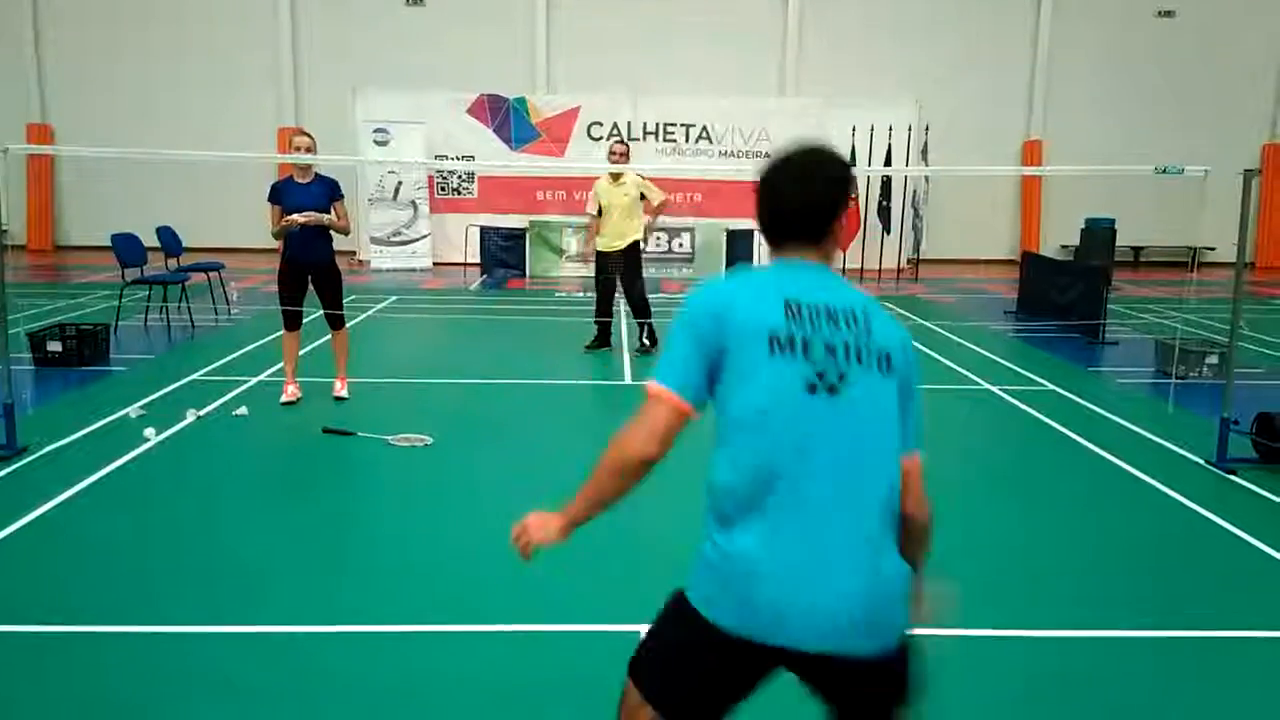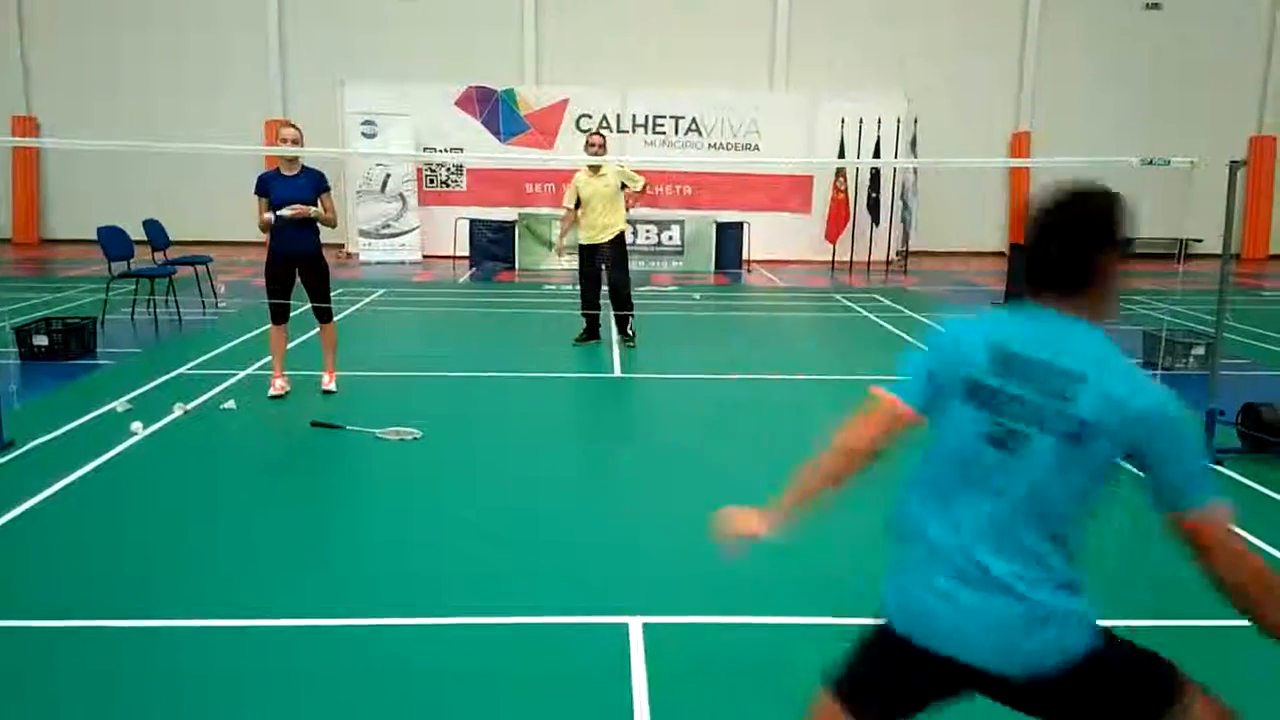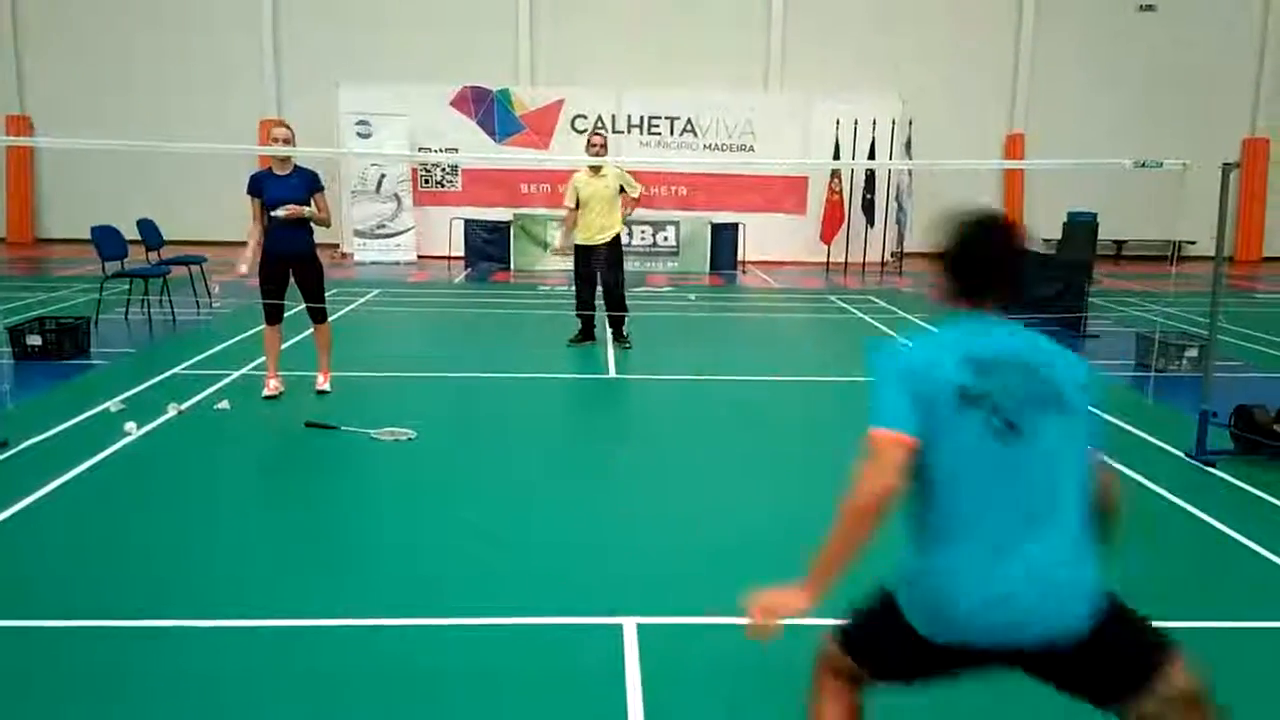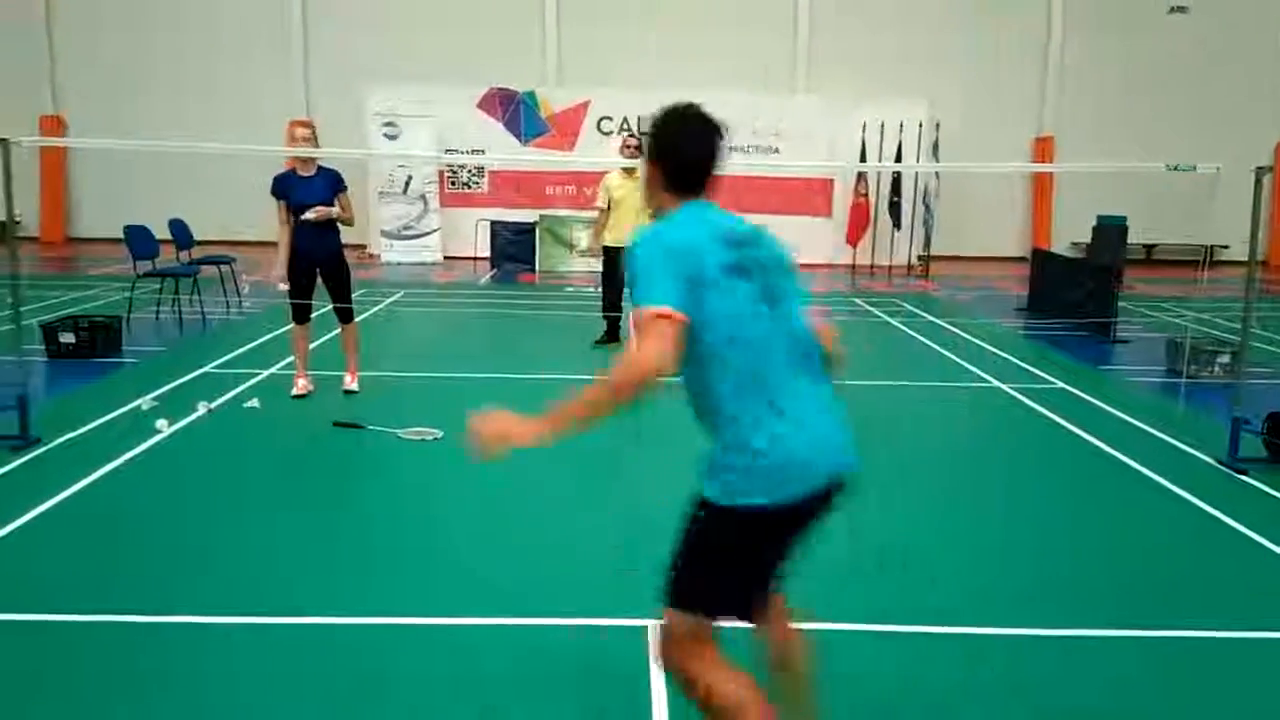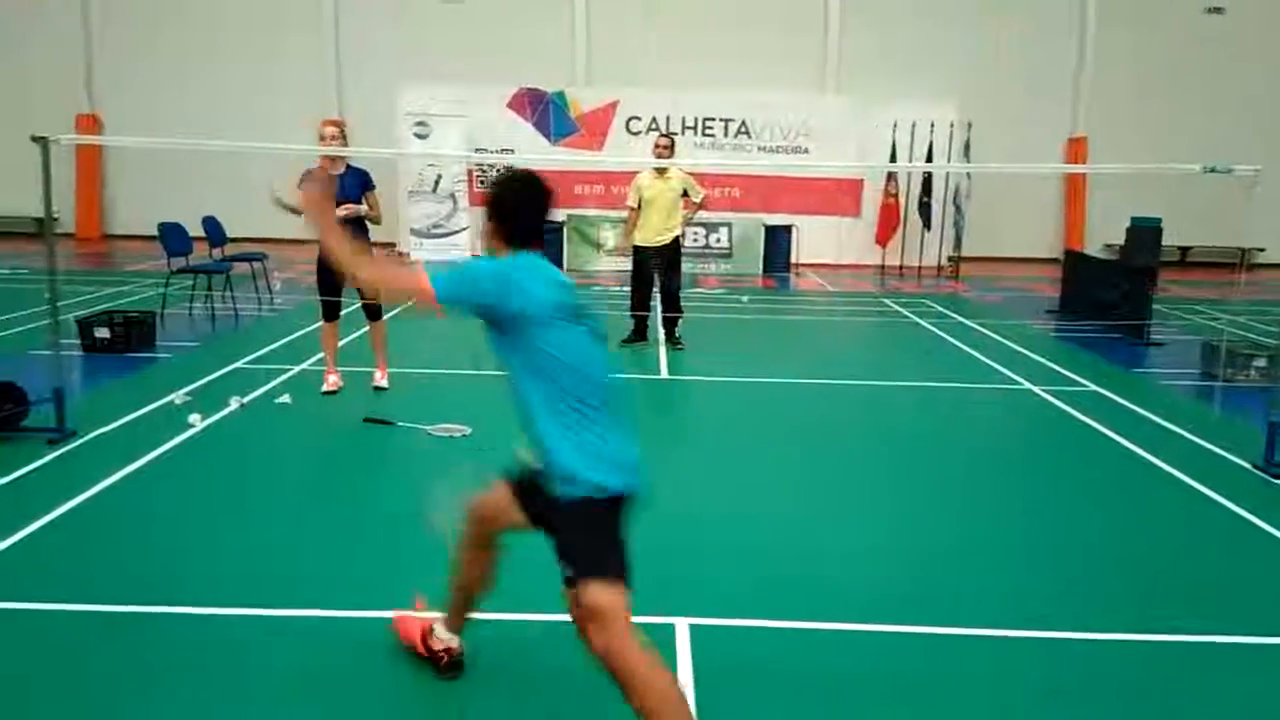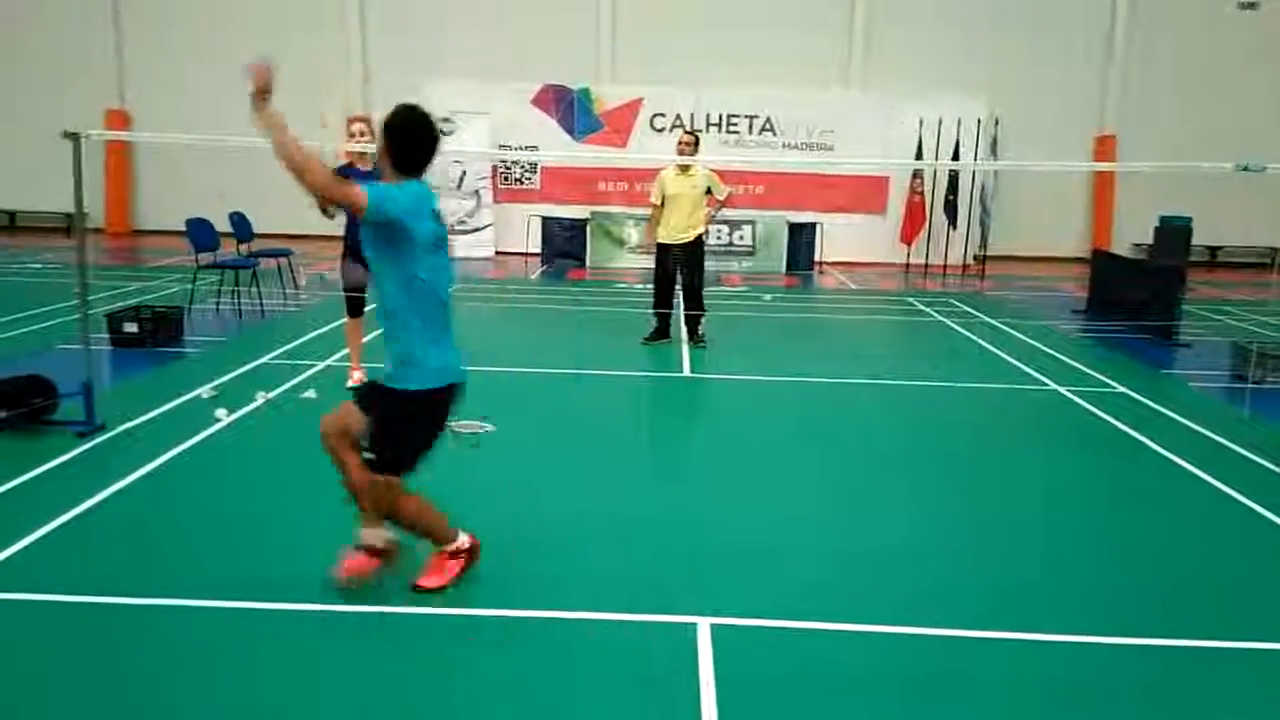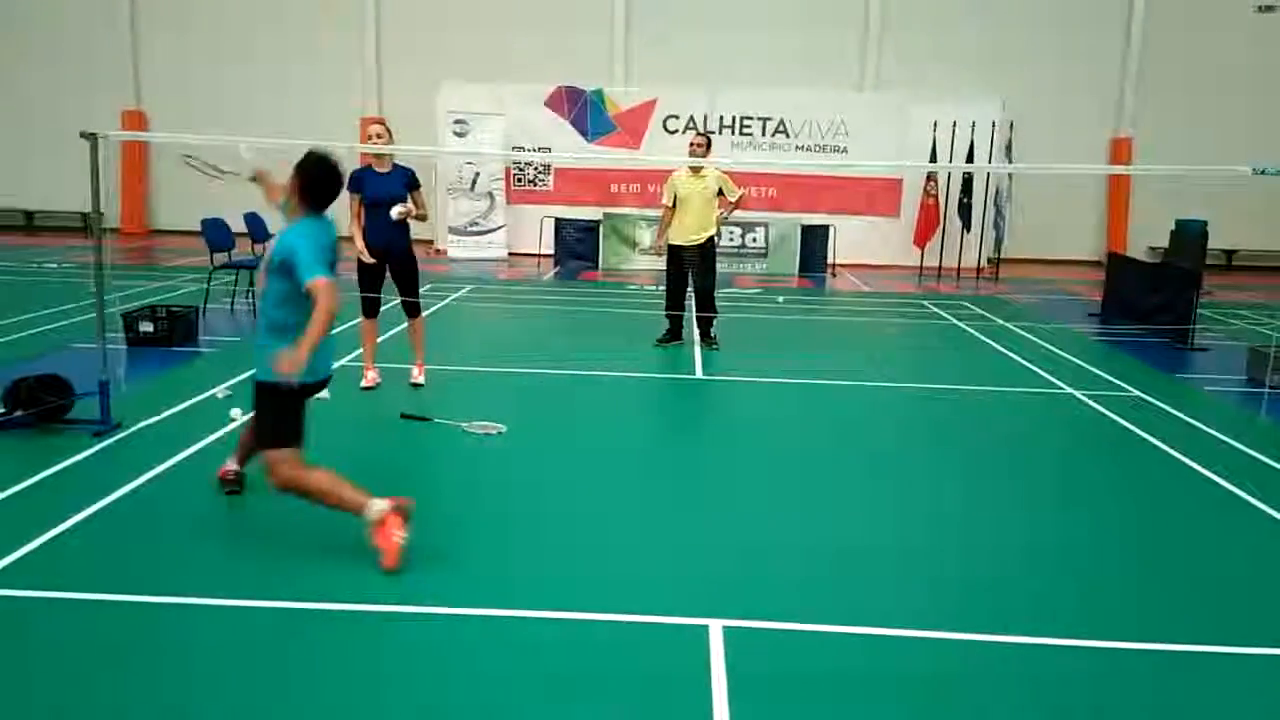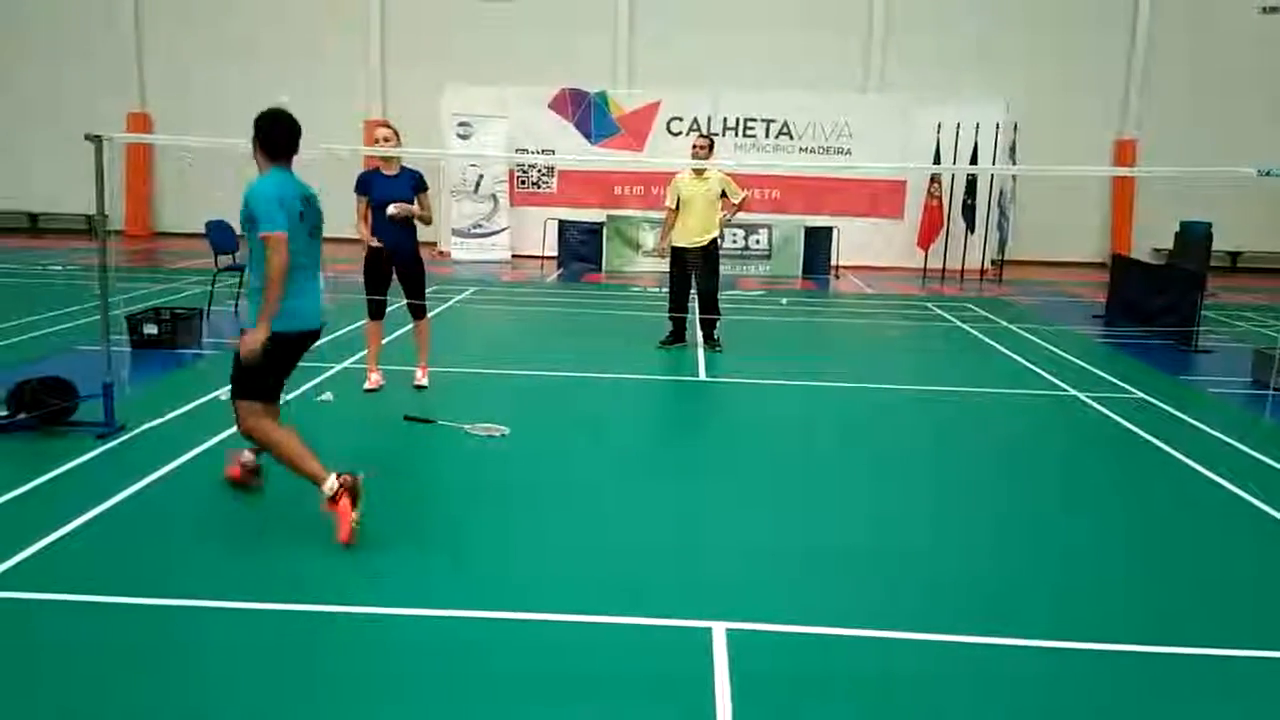
dt=0.3s
person 1, frame 1
left shoulder: (717, 305)
right shoulder: (891, 334)
left elbow: (644, 445)
right elbow: (913, 507)
left wrist: (564, 520)
right wrist: (905, 589)
left hip: (739, 599)
right hip: (867, 611)
person 1, frame 2
left shoulder: (960, 339)
right shoulder: (1144, 403)
left elbow: (862, 440)
right elbow: (1222, 553)
left wrist: (773, 515)
left hip: (923, 616)
right hip: (1038, 639)
person 1, frame 3
left shoulder: (908, 361)
right shoulder: (1070, 370)
left elbow: (878, 486)
right elbow: (1104, 497)
left wrist: (807, 587)
left hip: (947, 604)
right hip: (1064, 605)
left knee: (835, 670)
person 1, frame 4
left shoulder: (662, 243)
right shoulder: (759, 240)
left elbow: (652, 359)
right elbow: (825, 344)
left wrist: (538, 428)
left hip: (761, 468)
right hip: (828, 451)
left knee: (686, 647)
right knee: (754, 593)
person 1, frame 5
left shoulder: (498, 278)
right shoulder: (550, 283)
left elbow: (389, 284)
left wrist: (325, 226)
left hip: (590, 477)
right hip: (579, 465)
left knee: (605, 627)
right knee: (482, 518)
right ankle: (446, 637)
person 1, frame 6
left shoulder: (397, 201)
right shoulder: (417, 199)
left elbow: (319, 181)
left wrist: (263, 108)
right wrist: (370, 273)
left hip: (423, 375)
right hip: (411, 370)
left knee: (380, 488)
right knee: (336, 428)
left ankle: (456, 545)
right ankle: (376, 541)
person 1, frame 7
left shoulder: (299, 238)
right shoulder: (318, 224)
left elbow: (327, 302)
right elbow: (292, 208)
left wrist: (302, 351)
right wrist: (267, 182)
left hip: (289, 369)
right hip: (293, 364)
left knee: (286, 470)
right knee: (262, 425)
left ankle: (379, 510)
right ankle: (238, 467)
person 1, frame 8
left shoulder: (262, 189)
right shoulder: (304, 192)
left elbow: (278, 257)
left wrist: (262, 325)
left hip: (280, 321)
right hip: (308, 316)
left knee: (254, 418)
right knee: (259, 396)
left ankle: (334, 486)
right ankle: (250, 462)
person 2, frame 1
left shoulder: (329, 185)
right shoulder: (279, 188)
left elbow: (346, 228)
right elbow: (275, 233)
left wrist: (323, 219)
right wrist: (286, 225)
left hip: (324, 263)
right hip: (292, 264)
left knee: (336, 321)
right knee: (291, 323)
left ankle: (341, 379)
right ankle: (290, 383)
person 2, frame 2
left shoulder: (316, 177)
right shoulder: (266, 180)
left elbow: (332, 220)
right elbow: (263, 226)
left wrist: (310, 211)
right wrist: (266, 220)
left hip: (311, 255)
right hip: (279, 257)
left knee: (324, 314)
right knee: (278, 317)
left ankle: (329, 373)
right ankle: (278, 377)
person 2, frame 3
left shoulder: (309, 177)
right shoulder: (258, 180)
left elbow: (326, 219)
right elbow: (258, 223)
left wrist: (305, 211)
right wrist: (249, 254)
left hip: (305, 255)
right hip: (273, 257)
left knee: (318, 314)
right knee: (272, 317)
left ankle: (323, 373)
right ankle: (272, 377)
person 2, frame 4
left shoulder: (332, 177)
right shoulder: (282, 181)
left elbow: (350, 219)
right elbow: (284, 226)
left wrist: (331, 212)
right wrist: (281, 264)
left hip: (332, 254)
right hip: (300, 257)
left knee: (345, 314)
right knee: (300, 317)
left ankle: (351, 373)
right ankle: (301, 376)
person 2, frame 5
left shoulder: (360, 175)
left elbow: (377, 217)
right elbow: (301, 207)
left wrist: (359, 211)
right wrist: (286, 204)
left hip: (360, 252)
right hip: (329, 253)
left knee: (373, 311)
right knee: (330, 314)
left ankle: (381, 369)
right ankle: (331, 373)
person 2, frame 6
right shoulder: (340, 173)
right elbow: (330, 212)
right wrist: (322, 200)
right hip: (354, 248)
right knee: (354, 310)
right ankle: (356, 368)
person 2, frame 7
left shoulder: (406, 174)
right shoulder: (359, 176)
left elbow: (424, 214)
right elbow: (355, 218)
left wrist: (412, 212)
right wrist: (359, 244)
left hip: (401, 250)
right hip: (371, 252)
left knee: (412, 308)
right knee: (369, 310)
left ankle: (418, 366)
right ankle: (370, 369)
person 2, frame 8
left shoulder: (414, 177)
right shoulder: (366, 178)
left elbow: (428, 218)
right elbow: (361, 220)
left wrist: (413, 211)
right wrist: (367, 237)
left hip: (408, 252)
right hip: (378, 253)
left knee: (418, 310)
right knee: (375, 312)
left ankle: (422, 368)
right ankle: (373, 371)
person 3, frame 1
left shoulder: (636, 182)
right shoulder: (599, 185)
left elbow: (661, 200)
right elbow: (594, 218)
left wrist: (650, 220)
right wrist: (588, 244)
left hip: (629, 246)
right hip: (604, 248)
left knee: (635, 295)
right knee: (603, 295)
left ankle: (648, 338)
right ankle: (603, 337)
person 3, frame 2
left shoulder: (617, 172)
right shoulder: (578, 179)
left elbow: (640, 183)
right elbow: (570, 211)
left wrist: (631, 203)
right wrist: (561, 238)
left hip: (614, 239)
right hip: (587, 241)
left knee: (619, 287)
right knee: (588, 289)
left ankle: (627, 330)
right ankle: (591, 330)
person 3, frame 3
left shoulder: (617, 175)
right shoulder: (577, 178)
left elbow: (637, 190)
right elbow: (572, 211)
left wrist: (629, 209)
right wrist: (565, 237)
left hip: (610, 241)
right hip: (583, 242)
left knee: (613, 289)
right knee: (584, 290)
left ankle: (619, 331)
right ankle: (586, 331)
person 3, frame 4
right shoulder: (609, 179)
right elbow: (603, 213)
right wrist: (596, 239)
right hip: (612, 244)
right knee: (611, 291)
right ankle: (611, 332)
person 3, frame 5
left shoulder: (682, 178)
right shoulder: (641, 179)
left elbow: (700, 197)
right elbow: (633, 211)
left wrist: (689, 215)
right wrist: (627, 237)
left hip: (669, 243)
right hip: (643, 243)
left knee: (670, 291)
right knee: (640, 291)
left ankle: (672, 333)
right ankle: (639, 332)
person 3, frame 6
left shoulder: (706, 175)
right shoulder: (664, 175)
left elbow: (723, 194)
right elbow: (657, 208)
left wrist: (712, 212)
right wrist: (650, 235)
left hip: (692, 240)
right hip: (666, 240)
left knee: (693, 289)
right knee: (663, 288)
left ankle: (695, 331)
right ankle: (662, 330)
person 3, frame 7
left shoulder: (717, 177)
right shoulder: (676, 177)
left elbow: (736, 196)
right elbow: (668, 209)
left wrist: (724, 215)
right wrist: (661, 236)
left hip: (704, 242)
right hip: (677, 242)
left knee: (705, 290)
right knee: (674, 290)
left ankle: (707, 333)
right ankle: (674, 331)
person 3, frame 8
left shoulder: (720, 179)
right shoulder: (679, 179)
left elbow: (740, 198)
right elbow: (672, 212)
left wrist: (727, 216)
right wrist: (664, 239)
left hip: (707, 244)
right hip: (681, 244)
left knee: (708, 293)
right knee: (678, 292)
left ankle: (710, 335)
right ankle: (677, 333)
